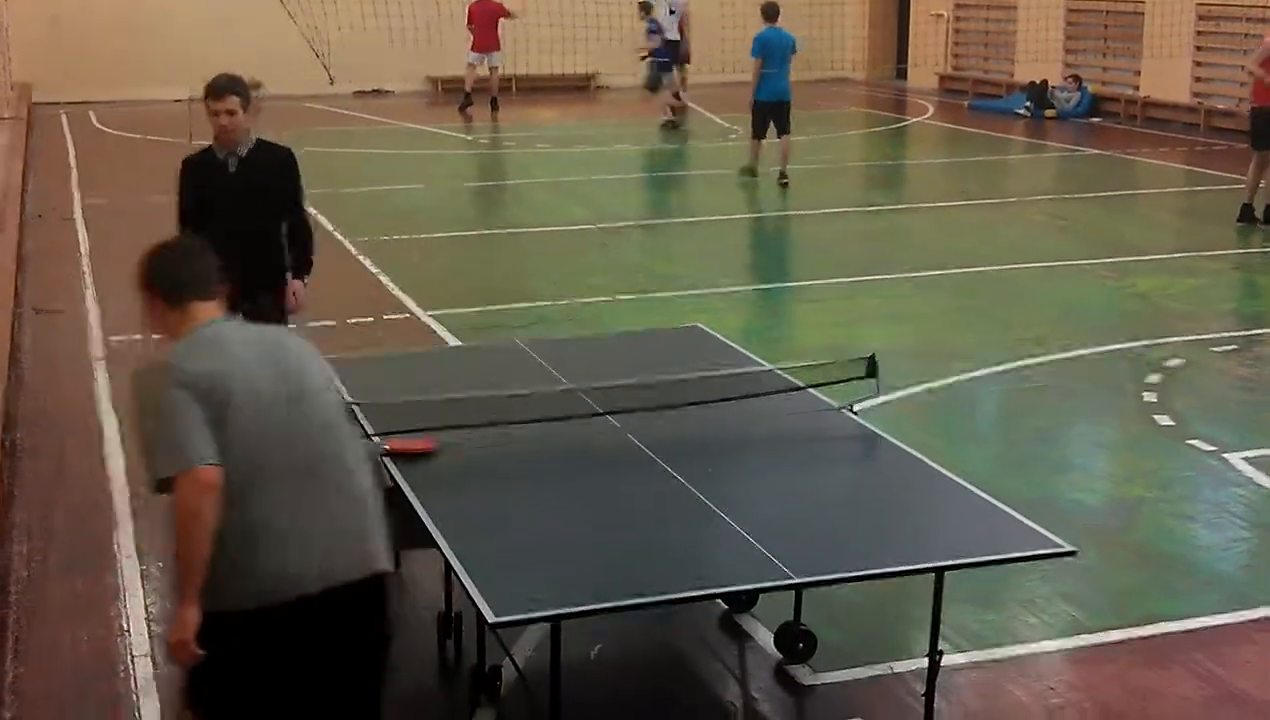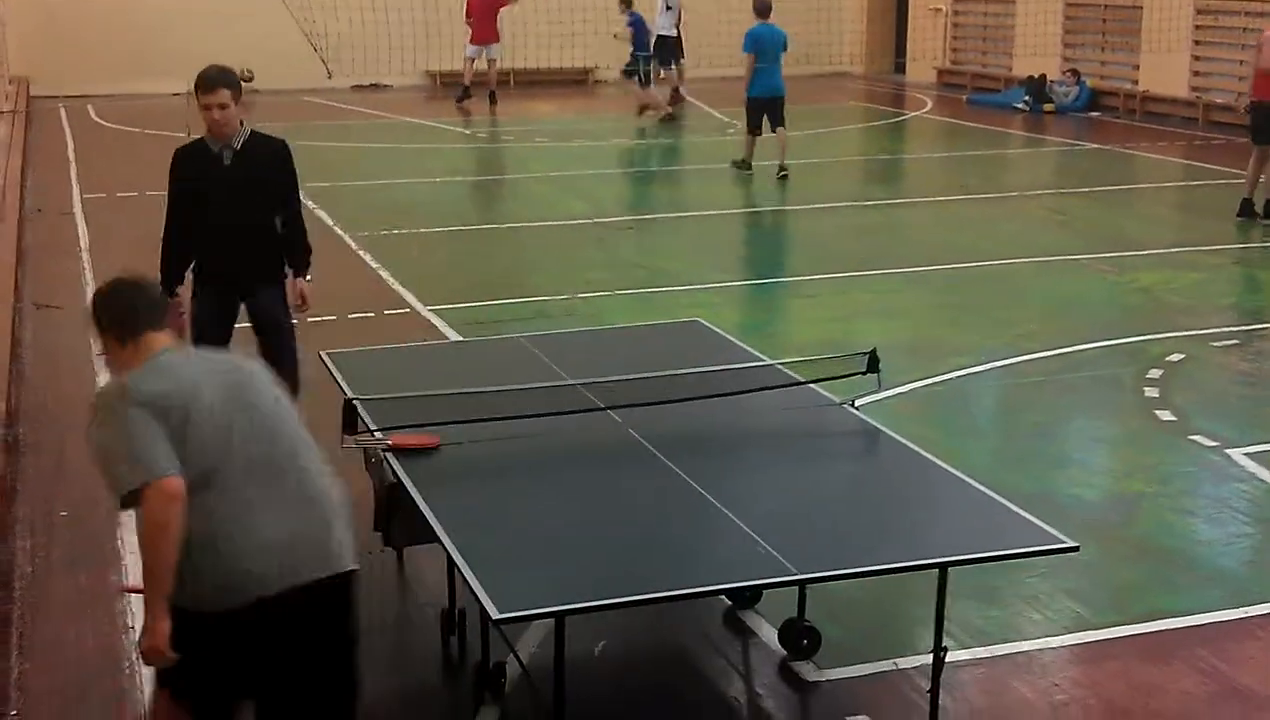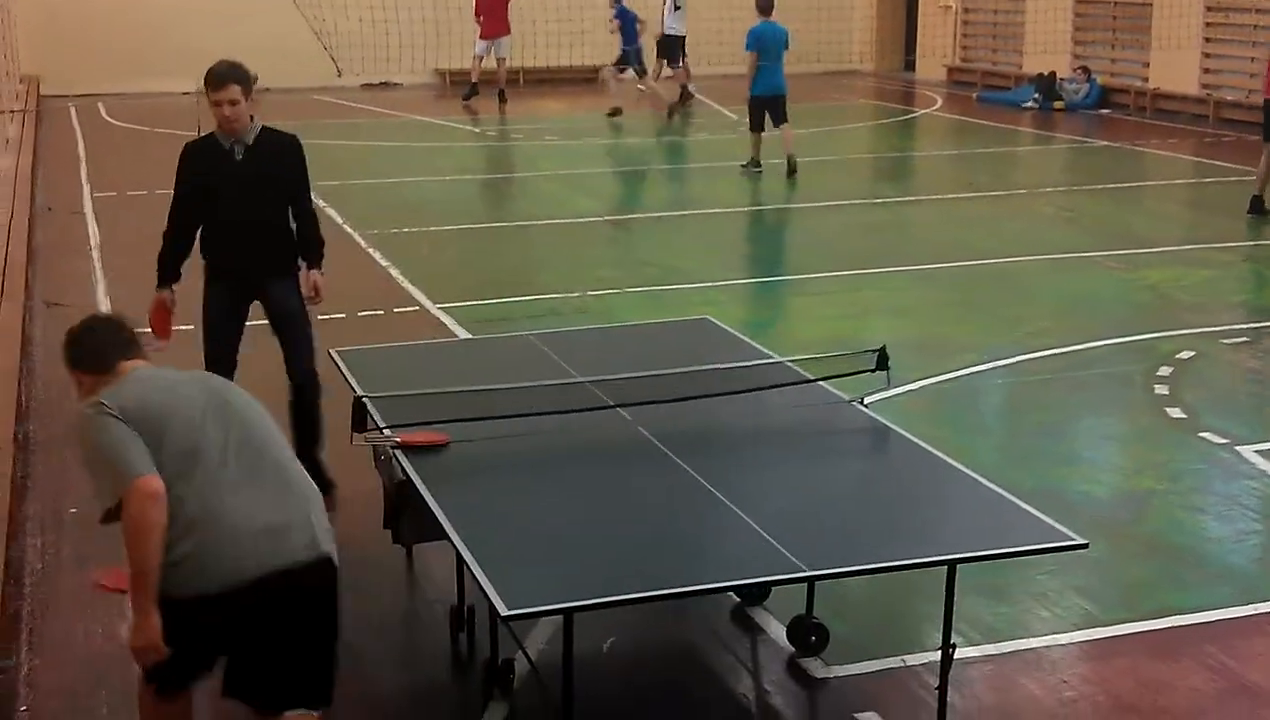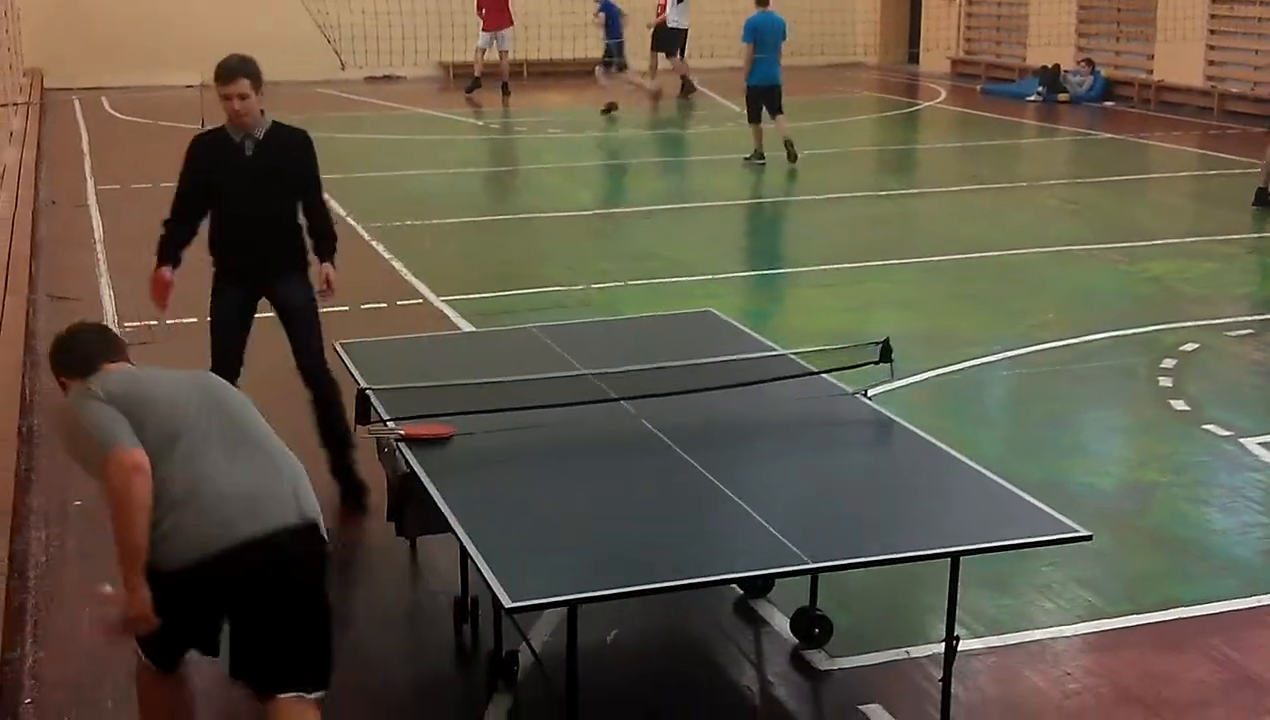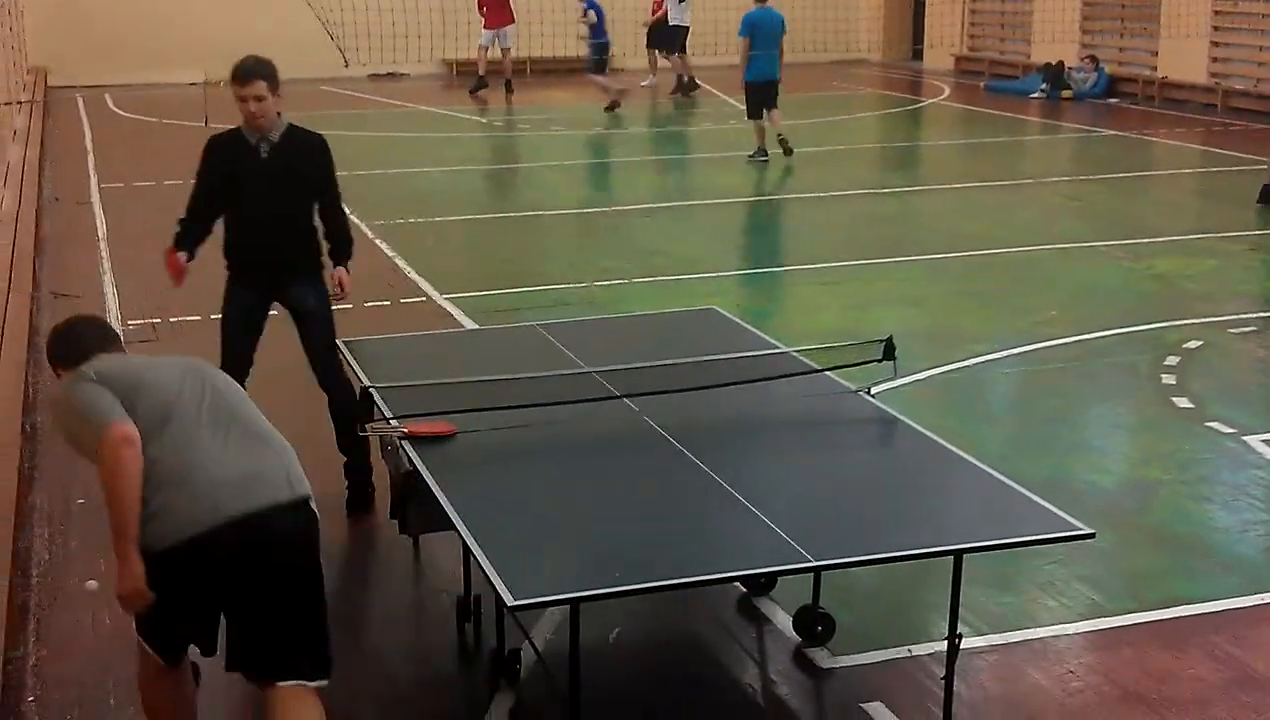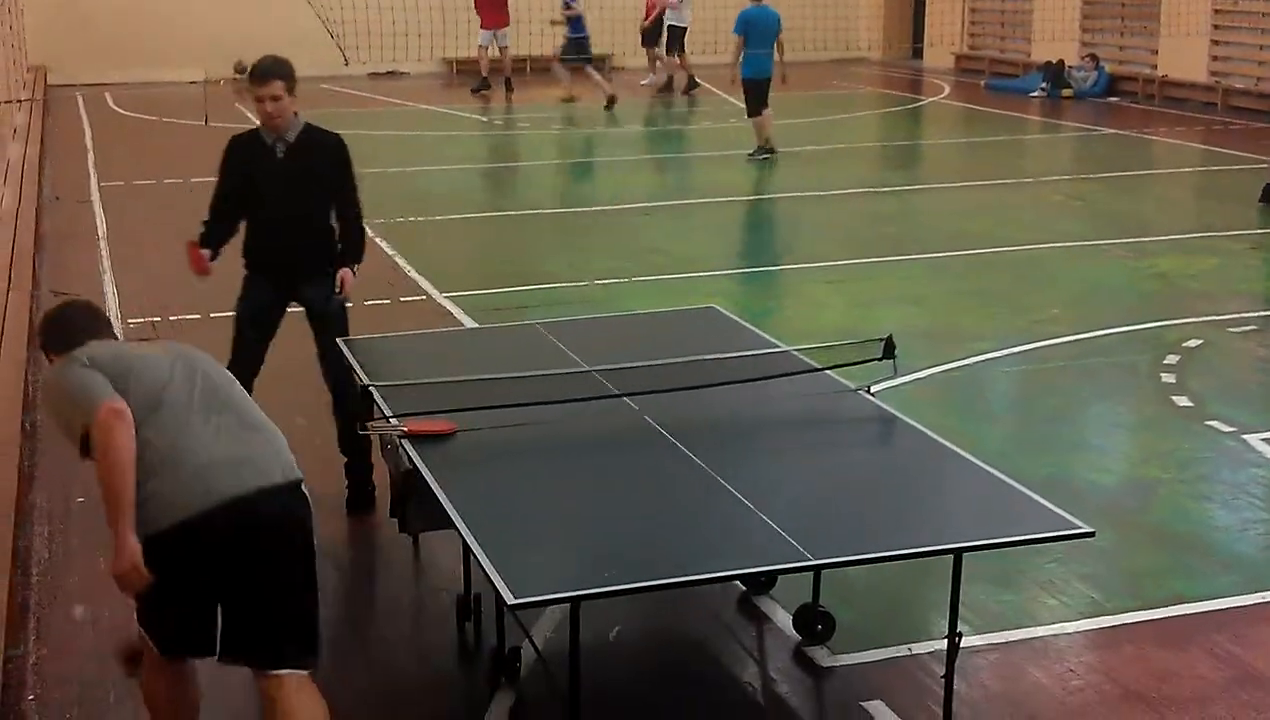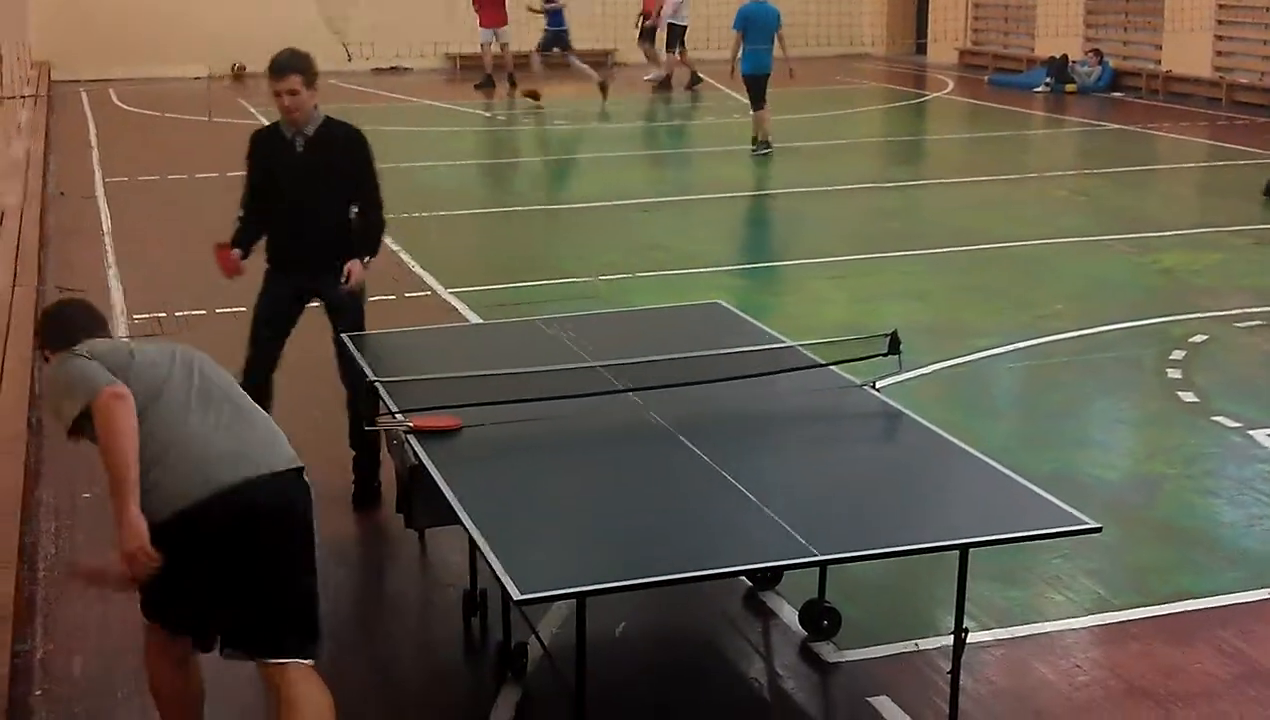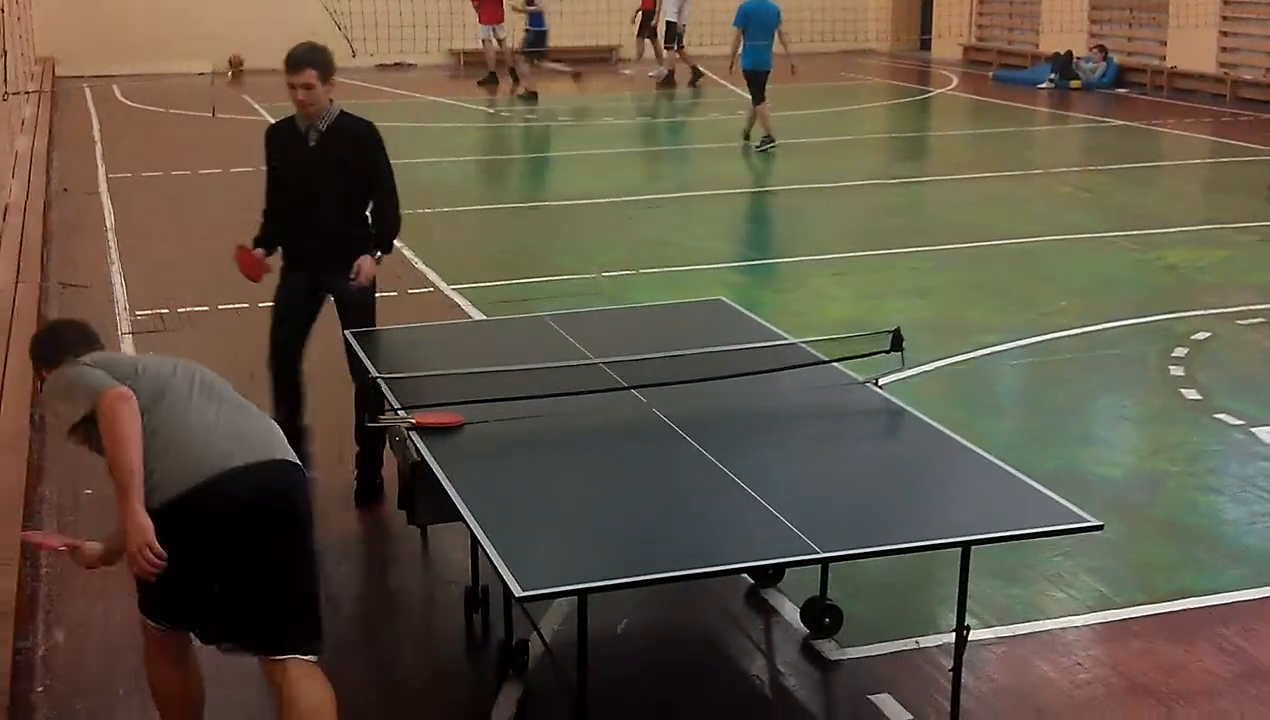
dt=0.1s
person 1, frame 1
left shoulder: (167, 374)
right shoulder: (294, 345)
left elbow: (201, 483)
left wrist: (186, 603)
left hip: (252, 589)
right hip: (358, 567)
person 1, frame 2
left shoulder: (121, 399)
right shoulder: (247, 366)
left elbow: (166, 492)
left wrist: (157, 612)
left hip: (224, 583)
right hip: (326, 565)
person 1, frame 3
left shoulder: (100, 413)
right shoulder: (217, 385)
left elbow: (147, 494)
left wrist: (144, 609)
left hip: (207, 571)
right hip: (305, 552)
left knee: (164, 683)
person 1, frame 4
left shoulder: (83, 403)
right shoulder: (202, 380)
left elbow: (131, 466)
left wrist: (134, 583)
left hip: (195, 541)
right hip: (293, 526)
left knee: (158, 663)
person 1, frame 5
left shoulder: (76, 388)
right shoulder: (195, 368)
left elbow: (122, 440)
left wrist: (127, 559)
left hip: (188, 527)
right hip: (284, 507)
left knee: (161, 656)
right knee: (291, 684)
person 1, frame 6
left shoulder: (66, 374)
right shoulder: (183, 356)
left elbow: (112, 415)
left wrist: (123, 536)
left hip: (184, 509)
right hip: (278, 490)
left knee: (165, 652)
right knee: (286, 671)
person 1, frame 7
left shoulder: (66, 368)
right shoulder: (177, 354)
left elbow: (114, 399)
left wrist: (128, 516)
left hip: (187, 499)
right hip: (277, 479)
left knee: (168, 640)
right knee: (289, 662)
person 1, frame 8
left shoulder: (65, 380)
right shoulder: (159, 368)
left elbow: (118, 402)
left wrist: (134, 514)
right wrist: (108, 551)
left hip: (193, 488)
right hip: (277, 472)
left knee: (165, 635)
right knee: (292, 658)
person 2, frame 1
left shoulder: (279, 161)
right shoulder: (194, 168)
left elbow: (297, 224)
right elbow: (189, 232)
left wrist: (298, 273)
left hip: (268, 284)
person 2, frame 2
left shoulder: (273, 151)
right shoulder: (186, 161)
left elbow: (291, 216)
right elbow: (180, 231)
left wrist: (300, 273)
right wrist: (169, 289)
left hip: (266, 281)
right hip: (211, 285)
left knee: (283, 373)
person 2, frame 3
left shoulder: (284, 146)
right shoulder: (195, 154)
left elbow: (304, 210)
right elbow: (180, 221)
left wrist: (313, 262)
right wrist: (166, 279)
left hip: (279, 272)
right hip: (222, 278)
left knee: (302, 371)
right knee: (218, 375)
left ankle: (310, 458)
person 2, frame 4
left shoulder: (294, 143)
right shoulder: (205, 149)
left elbow: (314, 205)
right elbow: (187, 210)
left wrist: (326, 256)
right wrist: (168, 260)
left hip: (289, 270)
right hip: (233, 275)
left knee: (316, 372)
right knee: (223, 375)
left ankle: (343, 466)
person 2, frame 5
left shoulder: (310, 147)
right shoulder: (221, 150)
left elbow: (331, 210)
right elbow: (202, 210)
left wrist: (341, 260)
right wrist: (183, 248)
left hip: (303, 274)
right hip: (246, 278)
left knee: (332, 376)
right knee: (231, 375)
left ankle: (359, 471)
person 2, frame 6
left shoulder: (327, 147)
right shoulder: (240, 150)
left elbow: (349, 213)
right elbow: (226, 211)
left wrist: (349, 262)
right wrist: (208, 246)
left hip: (319, 276)
right hip: (262, 277)
left knee: (341, 379)
right knee: (240, 373)
left ankle: (360, 474)
person 2, frame 7
left shoulder: (347, 141)
right shoulder: (263, 144)
left elbow: (370, 207)
right elbow: (255, 208)
left wrist: (362, 255)
right wrist: (240, 246)
left hip: (338, 270)
right hip: (284, 270)
left knee: (356, 374)
right knee: (256, 367)
left ankle: (366, 471)
person 2, frame 8
left shoulder: (360, 135)
right shoulder: (278, 136)
left elbow: (386, 203)
right elbow: (276, 203)
left wrist: (374, 251)
right wrist: (265, 244)
left hip: (350, 266)
right hip: (299, 267)
left knee: (364, 368)
right knee: (281, 361)
left ankle: (369, 466)
right ankle: (292, 451)
